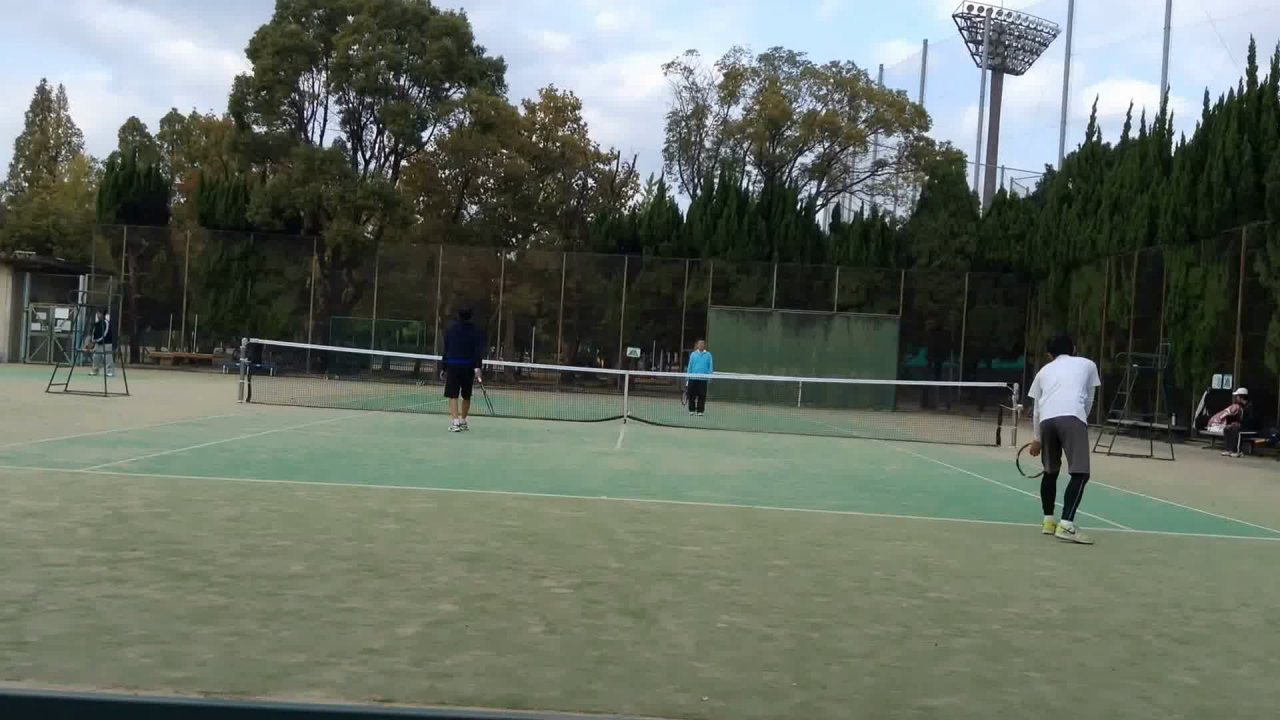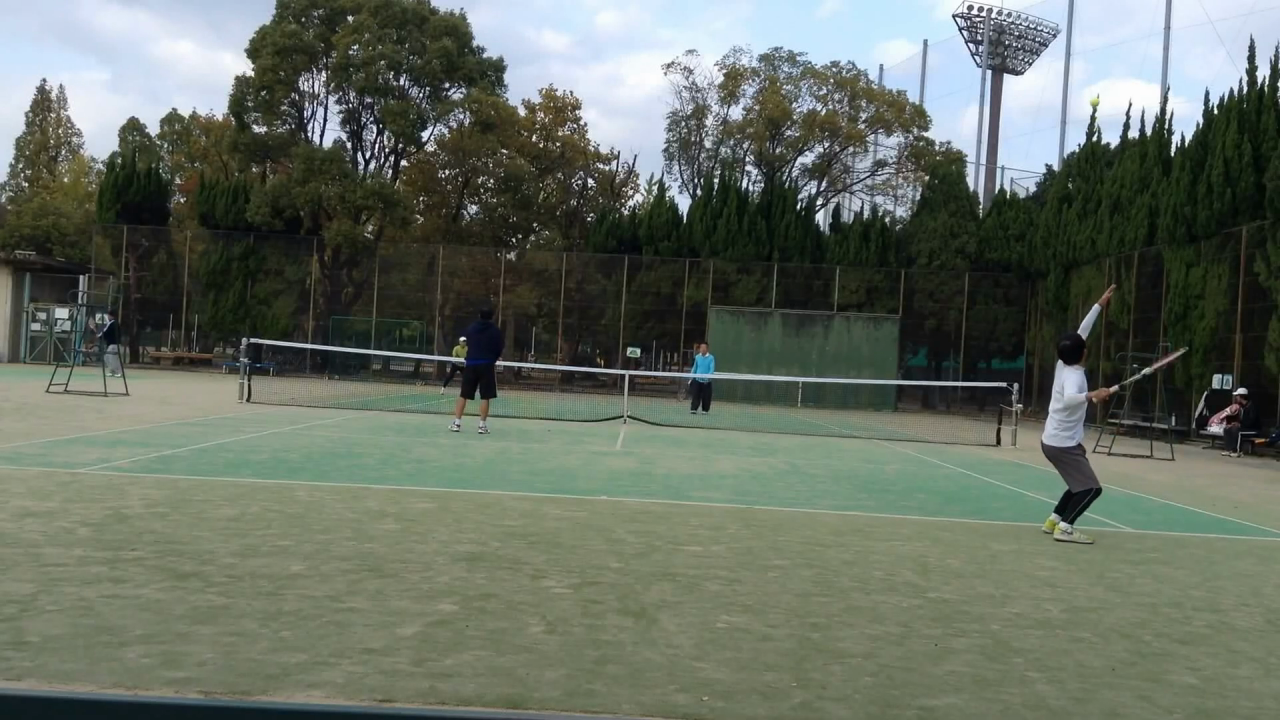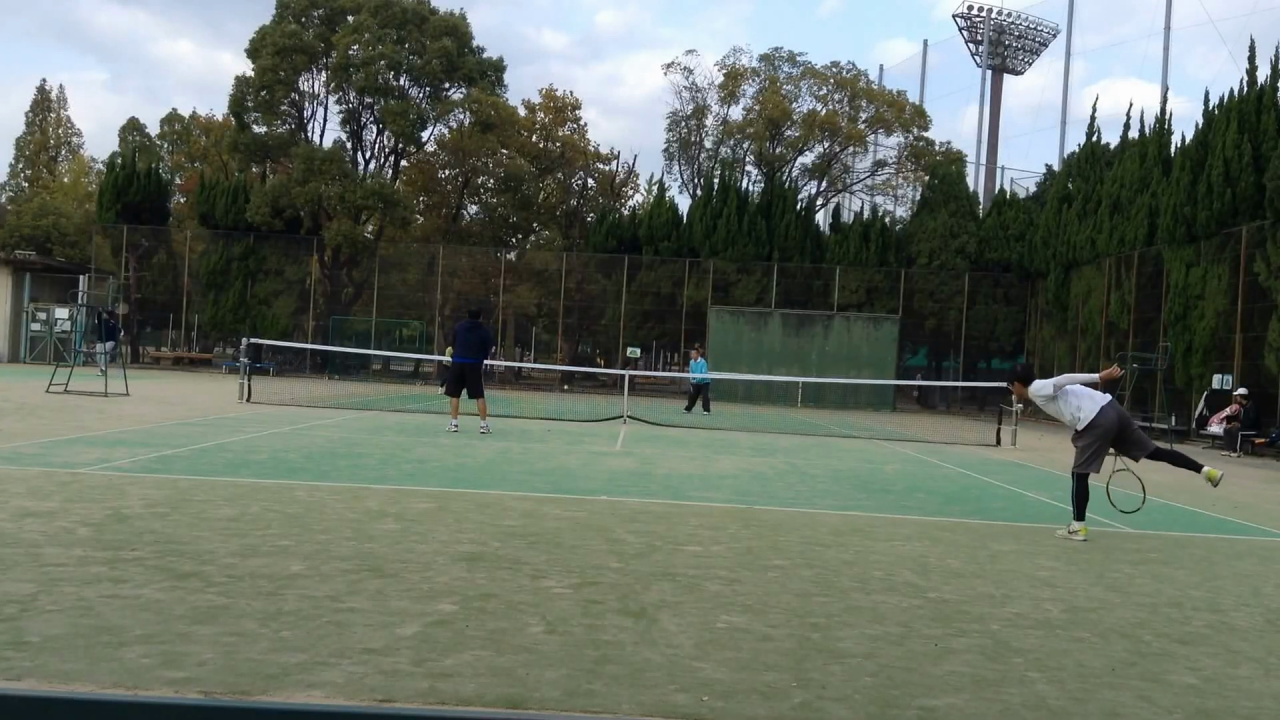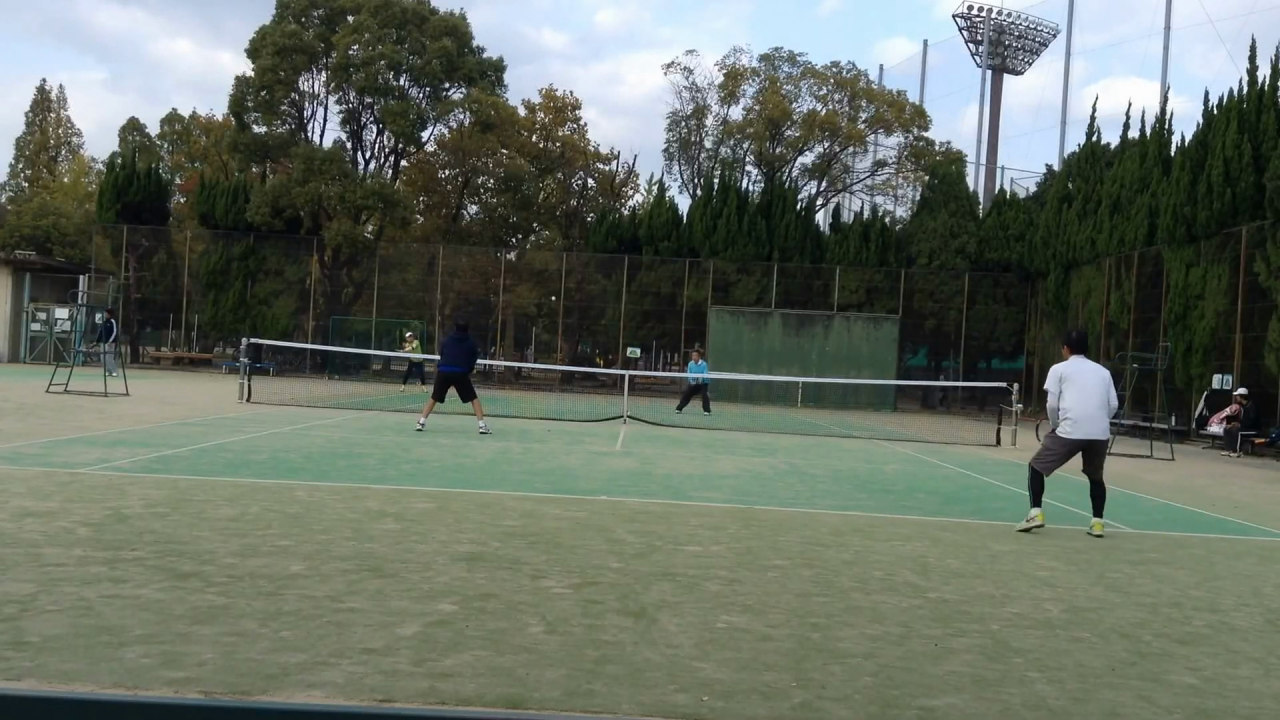
dt=1s
person 1, frame 1
left shoulder: (1044, 370)
right shoulder: (1087, 364)
right elbow: (1088, 400)
left wrist: (1037, 438)
left hip: (1048, 419)
right hip: (1072, 418)
left knee: (1050, 472)
right knee: (1080, 474)
left ankle: (1048, 520)
right ankle: (1066, 525)
person 1, frame 2
left shoulder: (1062, 365)
right shoulder: (1073, 377)
left elbow: (1081, 332)
right elbow: (1069, 399)
left wrist: (1098, 306)
right wrist: (1090, 395)
left hip: (1053, 441)
right hip: (1062, 444)
left knee: (1080, 484)
right knee: (1091, 488)
left ankle: (1054, 520)
right ankle: (1064, 527)
person 1, frame 3
left shoulder: (1037, 389)
right shoulder: (1045, 385)
left elbow: (1067, 378)
left wrist: (1098, 377)
left hip: (1096, 421)
right hip: (1113, 410)
left knee: (1080, 473)
right knee: (1153, 451)
left ankle: (1078, 527)
right ankle: (1206, 471)
person 1, frame 4
left shoulder: (1058, 369)
right shoulder: (1103, 371)
left elbow: (1052, 405)
right elbow: (1113, 405)
left wrist: (1054, 425)
left hip: (1069, 432)
right hip: (1099, 435)
left knee: (1036, 467)
right knee: (1095, 477)
left ankle: (1036, 514)
right ankle: (1097, 522)
